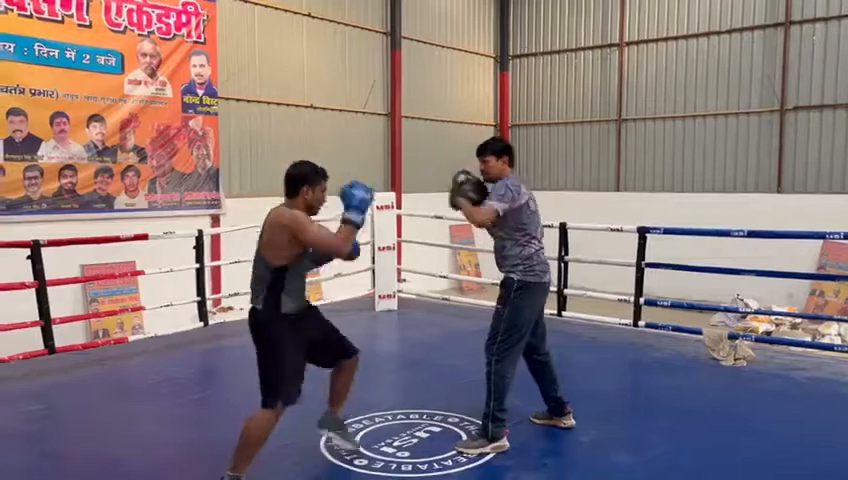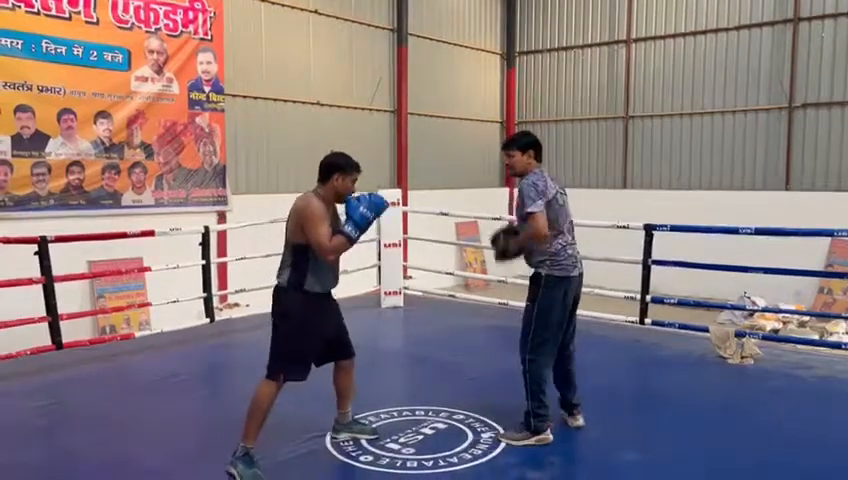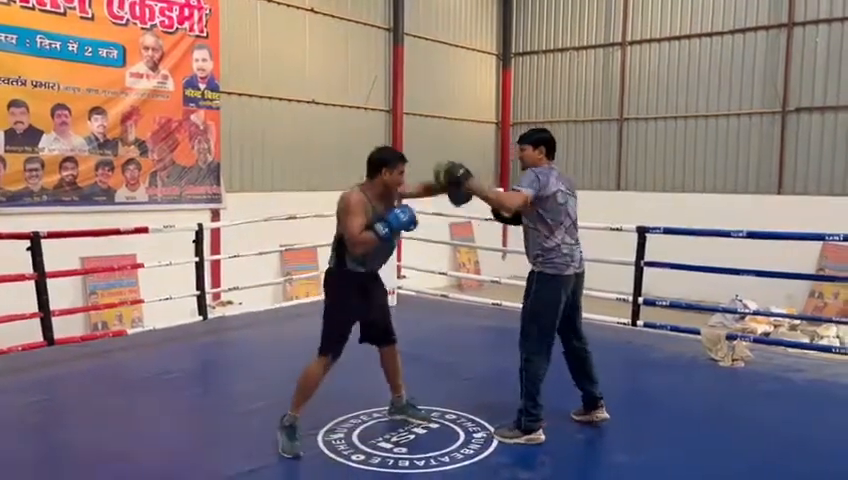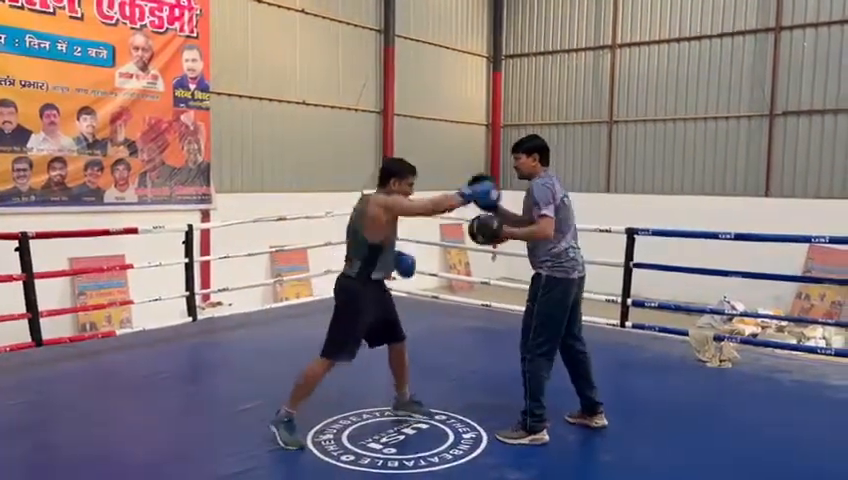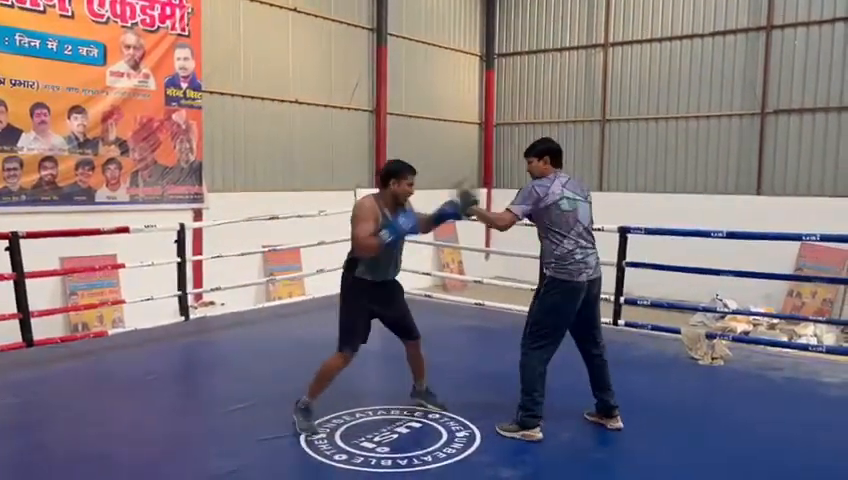
dt=1s
person 1, frame 1
left shoulder: (508, 188)
right shoulder: (511, 189)
left elbow: (480, 218)
right elbow: (497, 224)
left wrist: (463, 199)
right wrist: (474, 200)
left hip: (524, 281)
right hip: (534, 278)
left knee: (499, 351)
right knee: (536, 347)
left ankle: (492, 434)
right ankle: (558, 411)
person 1, frame 2
left shoulder: (531, 184)
right shoulder: (549, 182)
left elbow: (539, 230)
left wrist: (514, 245)
right wrist: (516, 238)
left hip: (552, 274)
right hip: (571, 270)
left knee: (533, 349)
right knee: (562, 342)
left ankle: (537, 426)
right ankle: (571, 408)
person 1, frame 3
left shoulder: (537, 176)
right shoulder: (565, 181)
left elbow: (510, 202)
left wrist: (469, 182)
right wrist: (520, 218)
left hip: (549, 272)
right hip: (573, 268)
left knee: (534, 347)
right knee: (573, 338)
left ankle: (529, 425)
right ankle: (593, 403)
person 1, frame 4
left shoulder: (540, 186)
right shoulder: (552, 185)
left elbow: (544, 231)
right elbow: (527, 221)
left wrist: (505, 232)
right wrist: (498, 213)
left hip: (554, 276)
right hip: (573, 272)
left knee: (535, 349)
right knee: (572, 342)
left ankle: (534, 426)
right ankle: (592, 410)
person 1, frame 5
left shoulder: (538, 189)
right shoulder: (580, 189)
left elbow: (502, 222)
left wrist: (473, 208)
left hip: (561, 278)
right hip: (591, 275)
left knee: (535, 347)
right knee: (592, 344)
left ankle: (529, 422)
right ankle: (608, 411)
person 2, frame 1
left shoulder: (298, 218)
right shoulder: (288, 220)
right elbow: (343, 249)
right wrist: (355, 210)
left hip: (298, 312)
right hip: (273, 321)
left knee: (347, 357)
right knee: (275, 405)
left ankle: (331, 419)
person 2, frame 2
left shoulder: (328, 207)
right shoulder: (310, 205)
left elbow: (338, 243)
right elbow: (327, 253)
left wrist: (364, 214)
right wrist: (356, 224)
left hip: (319, 296)
right hip: (295, 299)
left knee: (345, 358)
right knee: (277, 377)
left ankle: (343, 421)
person 2, frame 3
left shoulder: (387, 194)
right shoulder: (354, 199)
left elbow: (411, 192)
right elbow: (356, 245)
left wrist: (441, 187)
right wrist: (387, 226)
left hip: (369, 280)
right hip: (344, 281)
left knee: (388, 343)
right knee: (326, 357)
left ankle: (399, 403)
right ankle: (289, 422)
person 2, frame 4
left shoulder: (370, 203)
right shoulder: (384, 204)
right elbow: (433, 207)
left wrist: (395, 257)
right wrist: (470, 192)
left hip: (372, 285)
right hip: (357, 289)
left knee: (397, 342)
right knee: (331, 357)
left ankle: (403, 400)
right ankle: (285, 417)
person 2, frame 5
left shoulder: (400, 207)
right shoulder: (366, 206)
left elbow: (424, 225)
right elbow: (361, 248)
left wrist: (449, 210)
right wrist: (394, 233)
left hip: (384, 284)
right hip: (359, 285)
left knee: (412, 339)
right knee: (346, 353)
left ankle: (420, 390)
right ankle: (304, 405)
